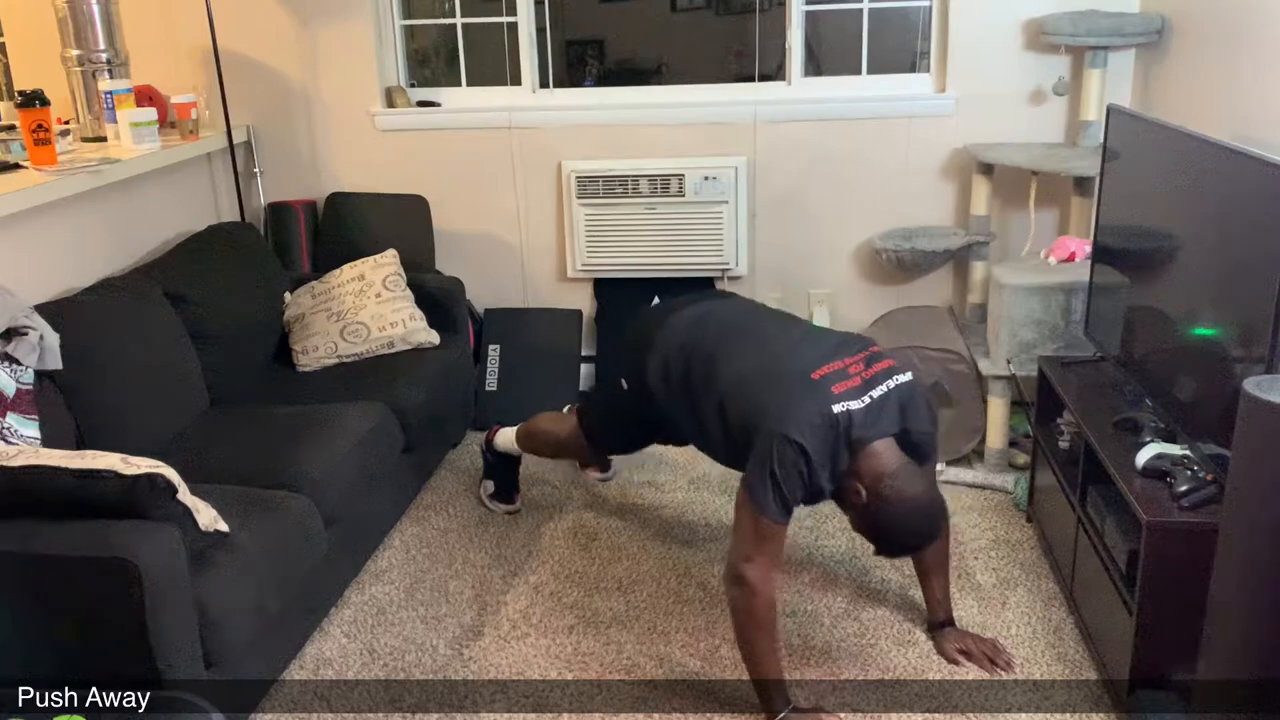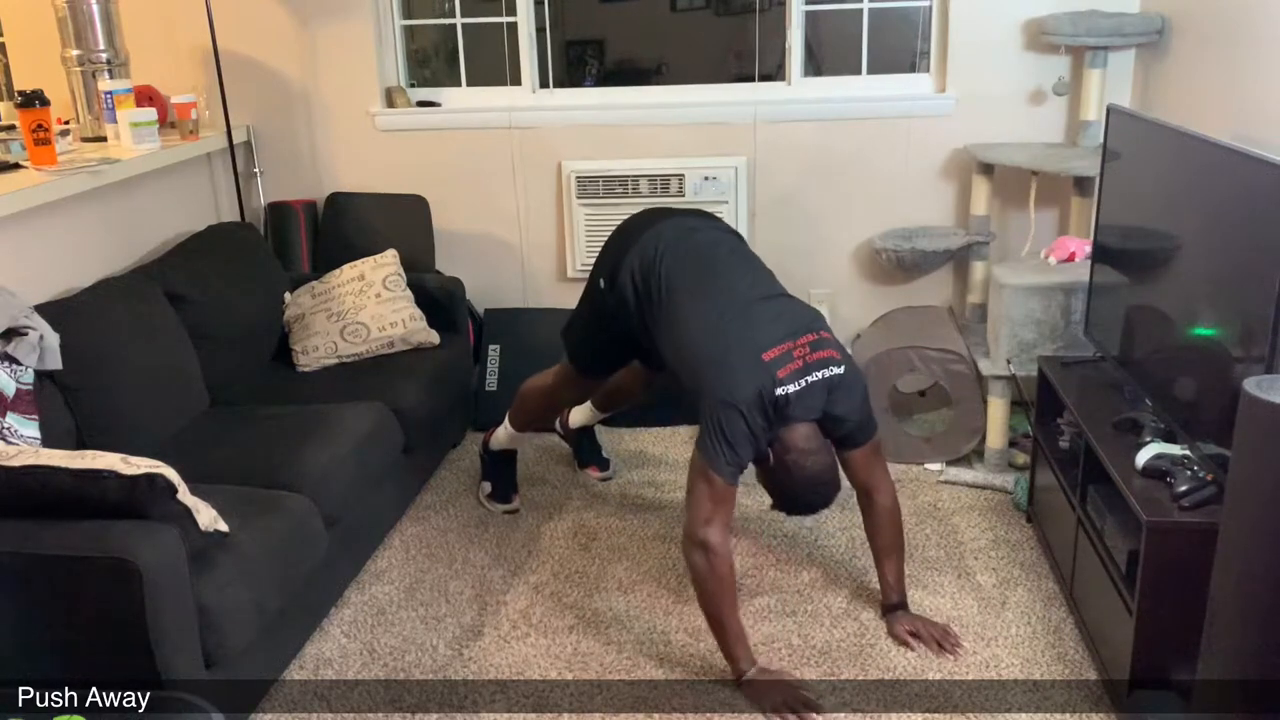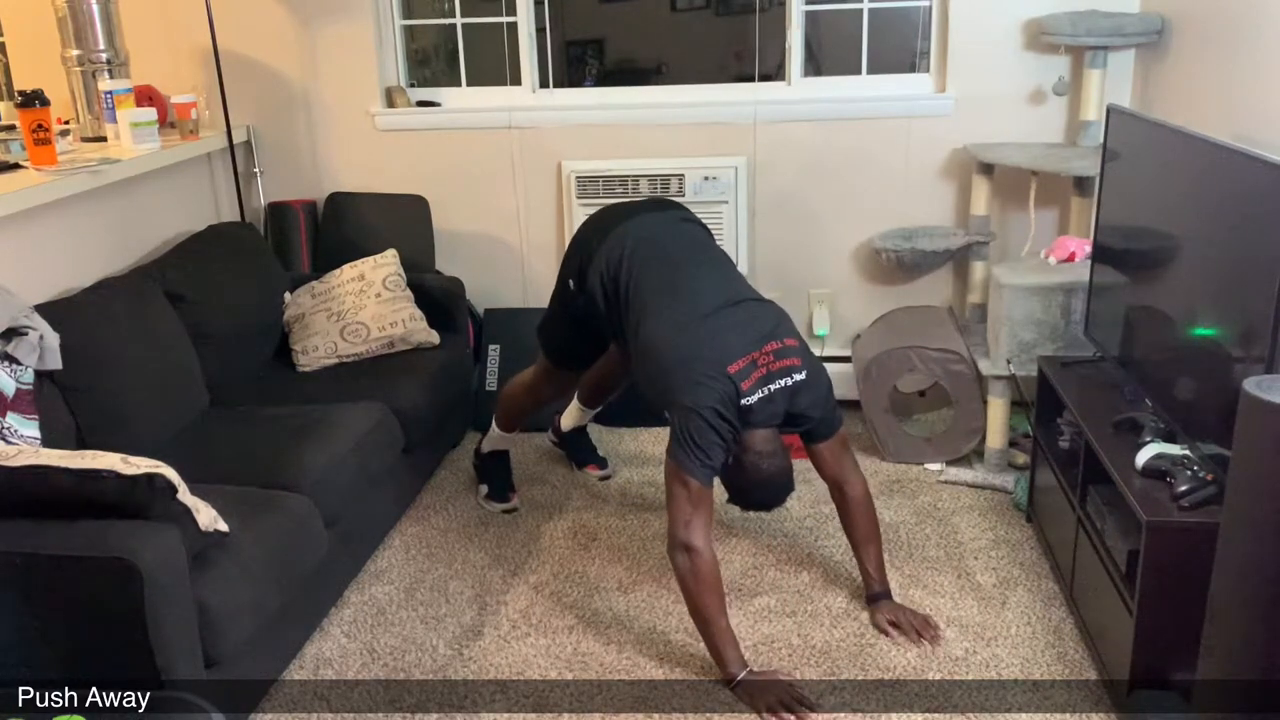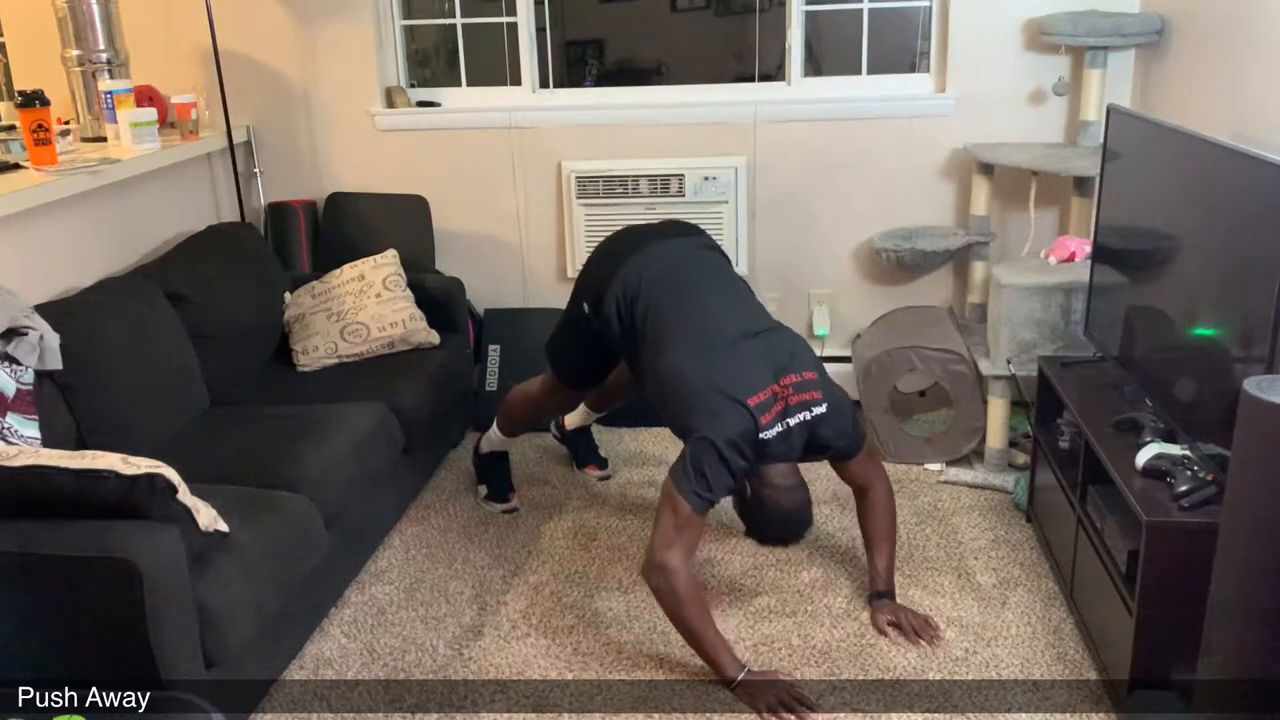
dt=1s
person 1, frame 1
left shoulder: (910, 403)
right shoulder: (799, 442)
left elbow: (929, 511)
right elbow: (749, 576)
left wrist: (942, 623)
left hip: (720, 324)
right hip: (667, 347)
right knee: (588, 436)
left ankle: (597, 412)
right ankle: (504, 444)
person 1, frame 2
left shoulder: (841, 382)
right shoulder: (740, 404)
left elbow: (876, 488)
right elbow: (705, 542)
left wrist: (896, 605)
right wrist: (747, 672)
left hip: (703, 238)
right hip: (638, 257)
left knee: (644, 373)
right knee: (577, 377)
left ankle: (576, 424)
right ankle: (501, 444)
person 1, frame 3
left shoulder: (804, 380)
right shoulder: (706, 407)
left elbow: (848, 481)
right elbow: (689, 545)
left wrist: (879, 595)
right wrist: (739, 674)
left hip: (672, 228)
right hip: (606, 250)
left knee: (623, 356)
right knee: (556, 373)
left ankle: (571, 427)
right ankle: (493, 447)
person 1, frame 4
left shoulder: (827, 409)
right shoulder: (724, 442)
left elbow: (873, 484)
right elbow: (664, 565)
left wrist: (882, 593)
right wrist: (739, 677)
left hip: (690, 252)
right hip: (621, 276)
left knee: (626, 374)
right knee: (561, 390)
left ankle: (574, 427)
right ankle: (492, 446)
